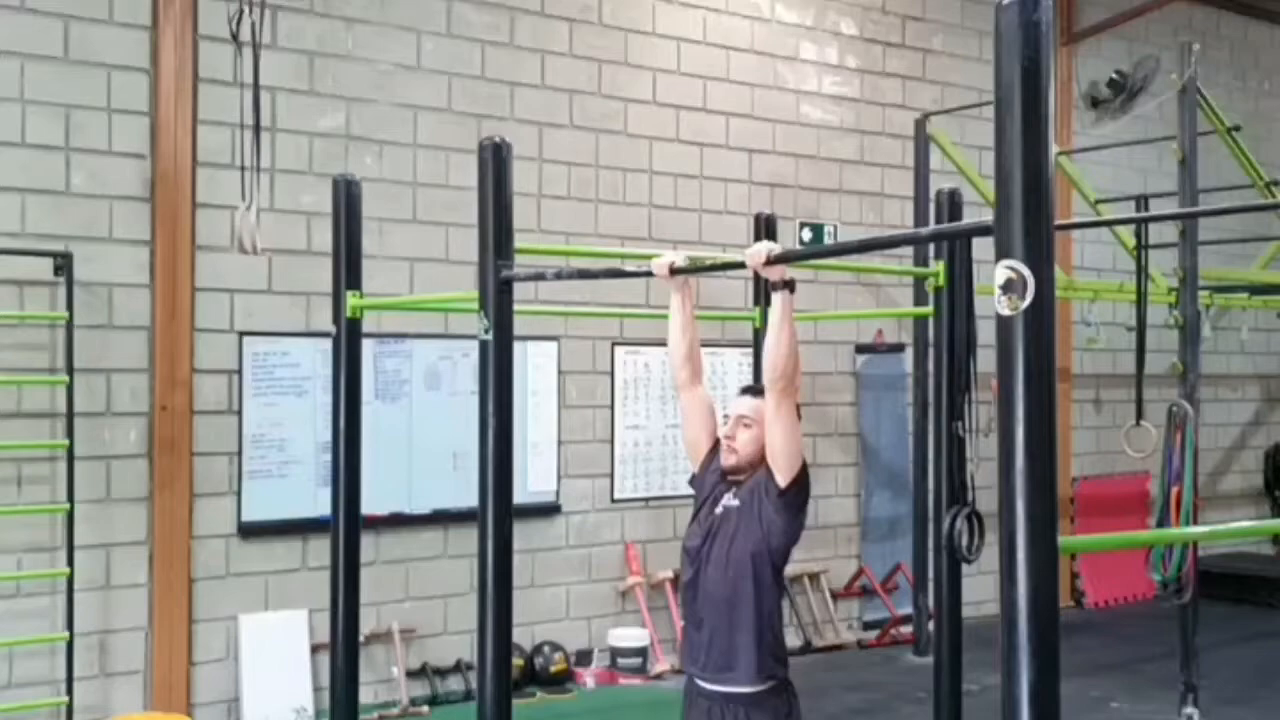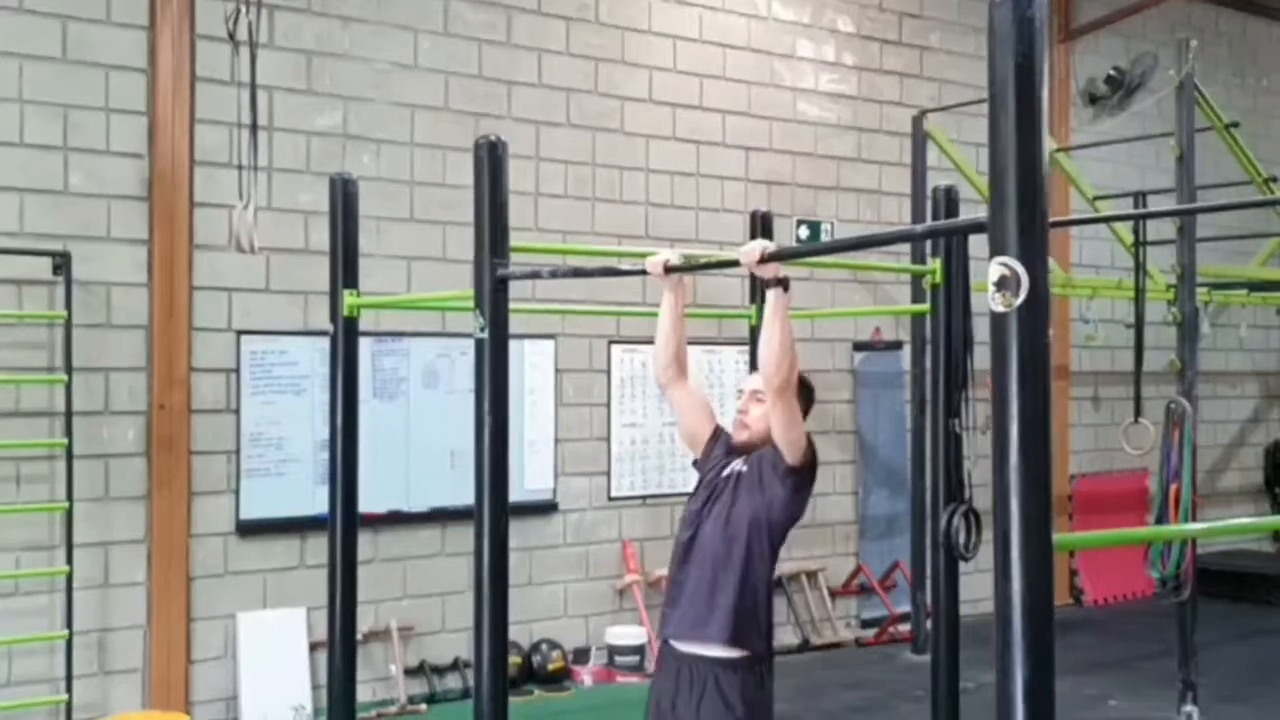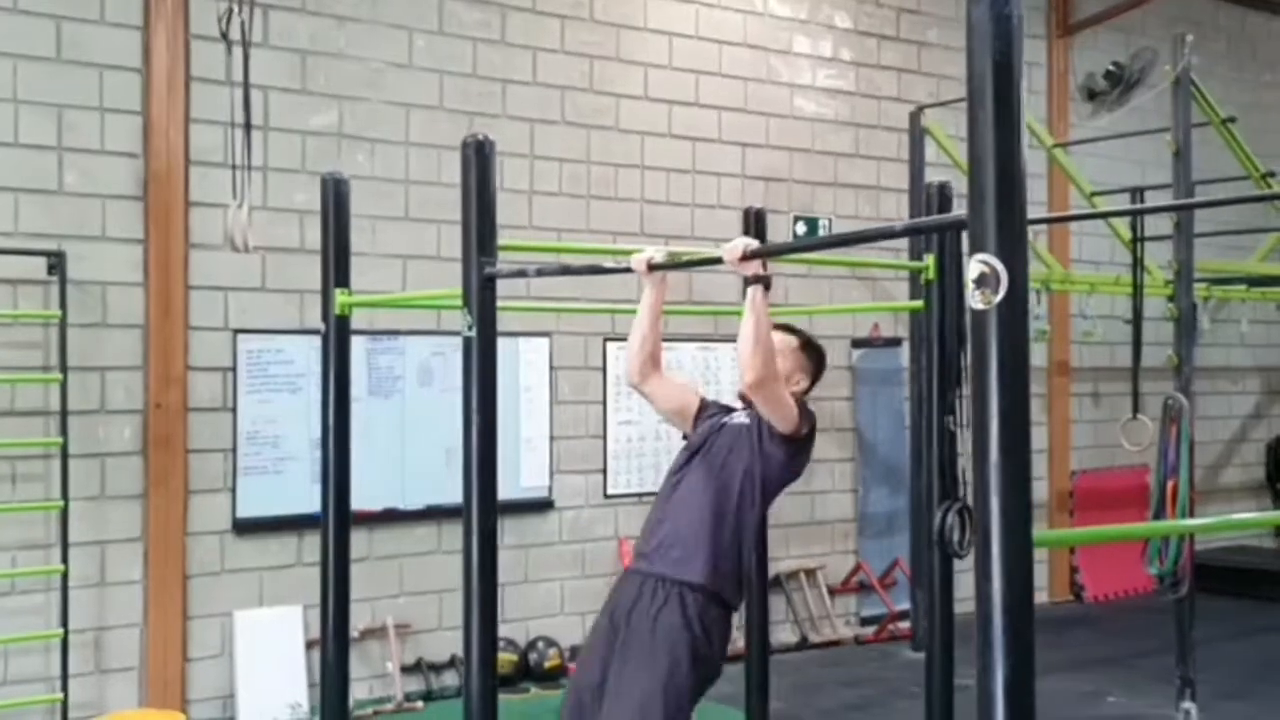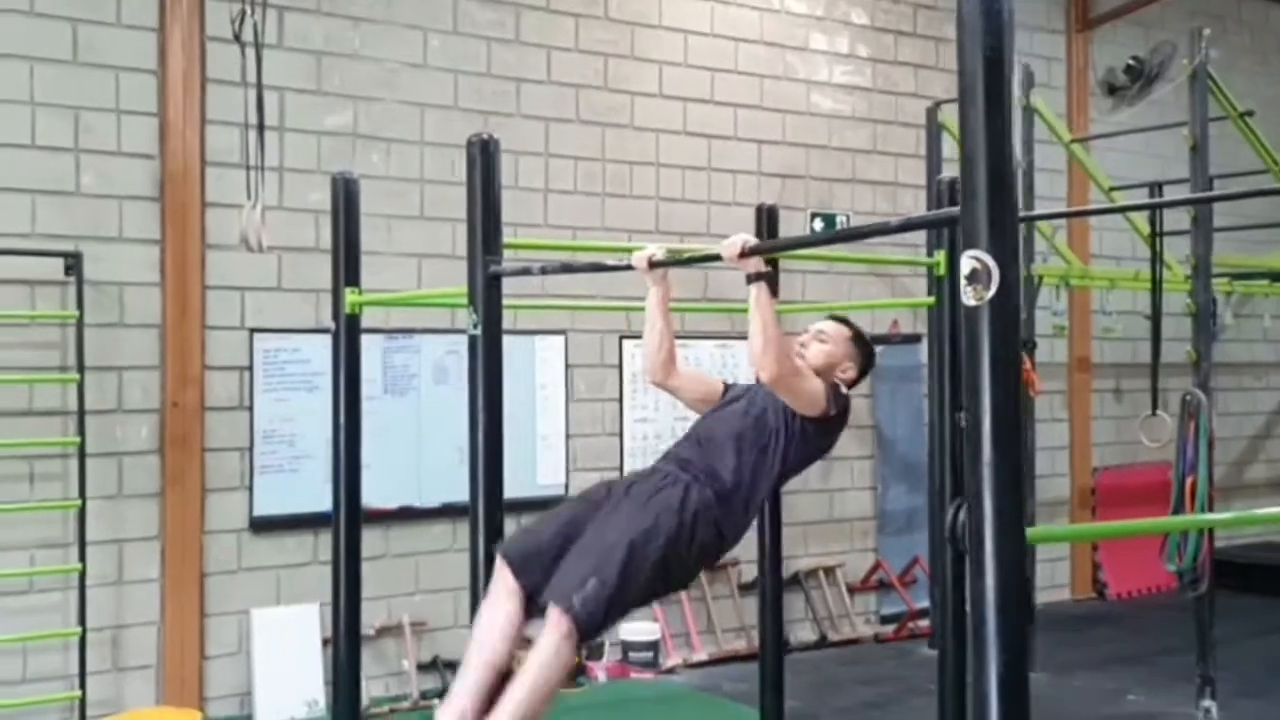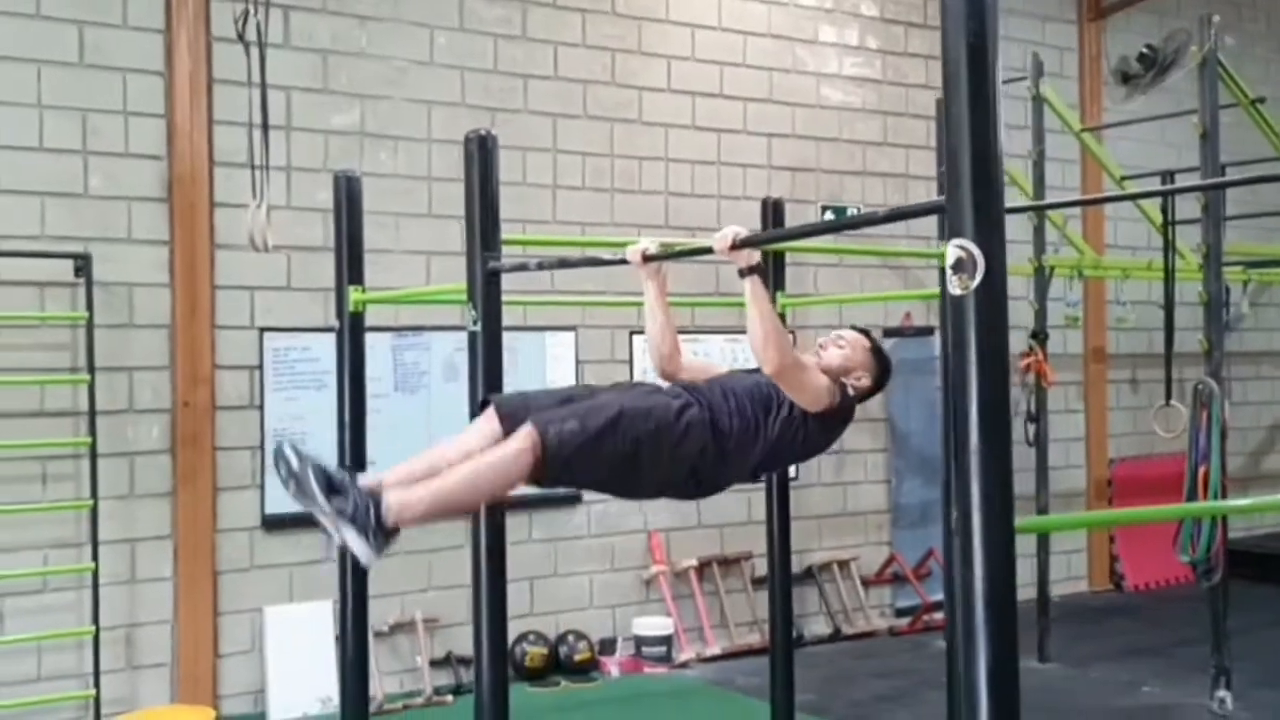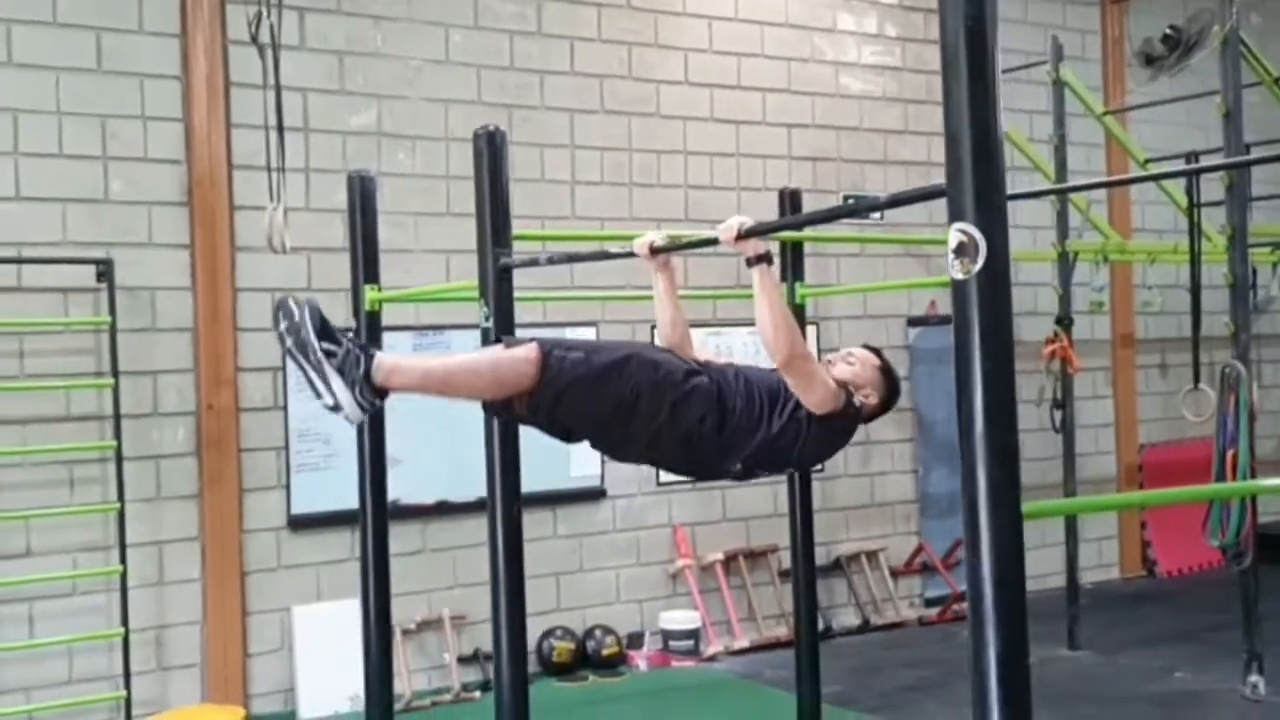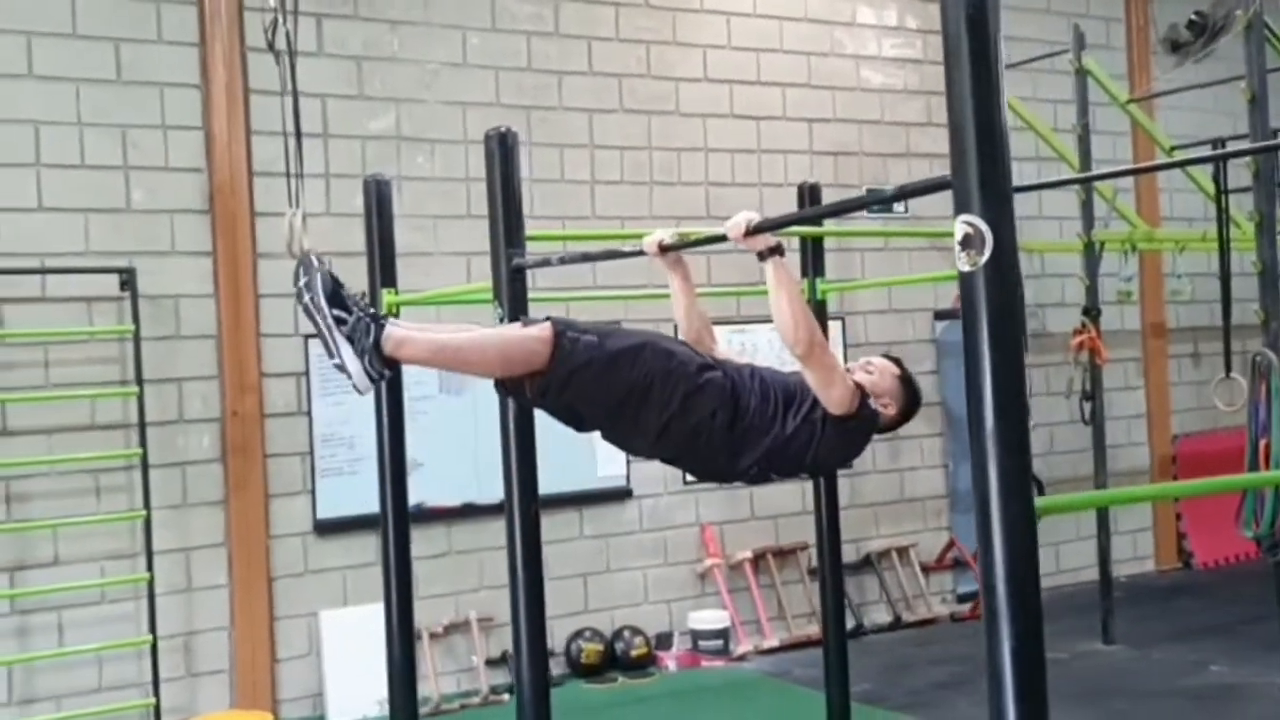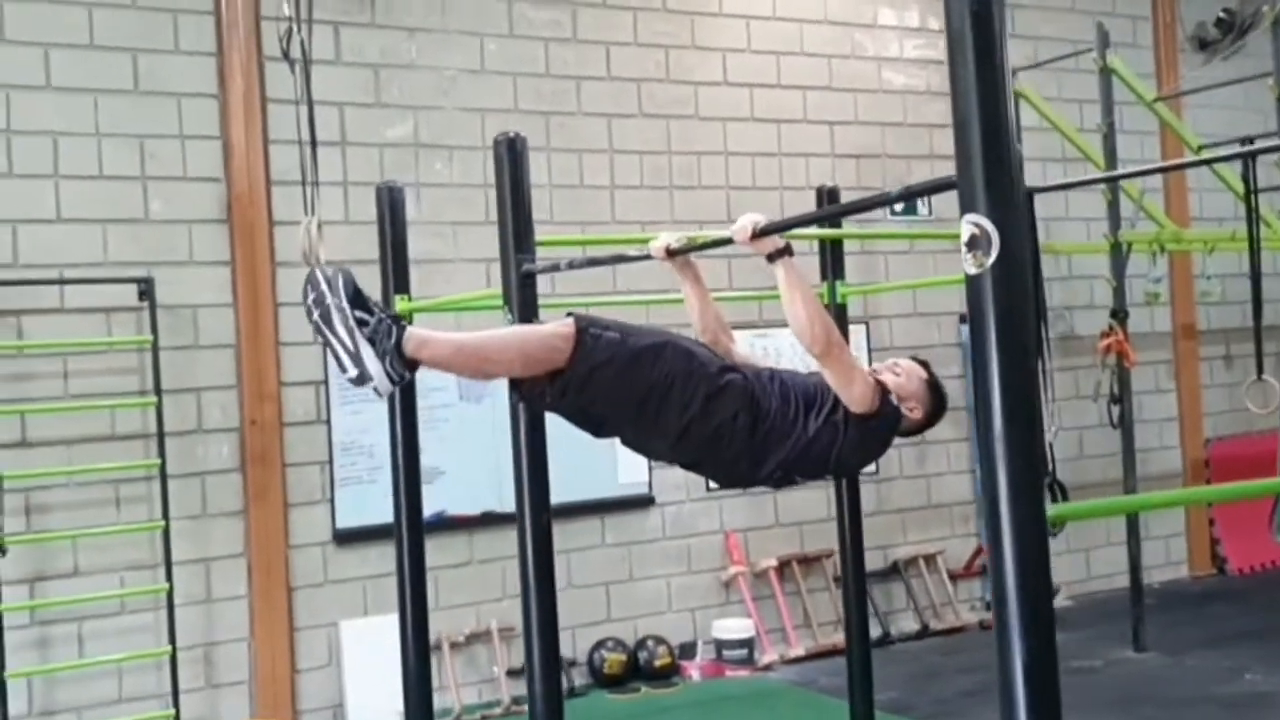
dt=0.3s
person 1, frame 1
left shoulder: (777, 495)
right shoulder: (713, 482)
left elbow: (780, 388)
right elbow: (688, 380)
left wrist: (780, 288)
right wrist: (679, 290)
person 1, frame 2
left shoulder: (785, 472)
right shoulder: (719, 459)
left elbow: (779, 383)
right elbow: (672, 377)
left wrist: (774, 286)
right wrist: (672, 290)
left hip: (730, 674)
right hip: (676, 661)
person 1, frame 3
left shoulder: (792, 427)
right shoulder: (716, 418)
left elbow: (757, 378)
right elbow: (643, 374)
left wrist: (756, 281)
right wrist: (653, 286)
left hip: (690, 597)
right hip: (641, 582)
person 1, frame 4
left shoulder: (823, 404)
right shoulder: (753, 396)
left elbow: (772, 367)
right elbow: (663, 371)
left wrist: (756, 277)
right wrist: (658, 286)
left hip: (695, 504)
right hip: (658, 485)
left knee: (565, 612)
right knee: (513, 567)
person 1, frame 5
left shoulder: (824, 409)
right shoulder: (775, 392)
left elbow: (776, 363)
right elbow: (670, 363)
left wrist: (751, 271)
right wrist: (655, 278)
left hip: (691, 436)
right hip: (670, 418)
left knee: (532, 441)
right knee: (503, 416)
left ankle: (377, 515)
right ankle: (363, 491)
person 1, frame 6
left shoulder: (831, 416)
right shoulder: (780, 395)
left elbow: (787, 353)
right elbow: (679, 349)
left wrist: (758, 260)
right wrist: (661, 270)
left hip: (693, 412)
right hip: (672, 399)
left knee: (536, 363)
right knee: (522, 363)
left ankle: (368, 374)
right ankle: (365, 368)
person 1, frame 7
left shoulder: (846, 420)
right shoulder: (791, 401)
left elbow: (807, 346)
right elbow: (702, 345)
left wrist: (770, 253)
right wrist: (676, 267)
left hip: (704, 410)
right hip: (688, 401)
left knee: (543, 343)
right knee: (531, 347)
left ankle: (377, 340)
right ankle: (374, 339)
person 1, frame 8
left shoulder: (868, 419)
right shoulder: (810, 401)
left elbow: (823, 345)
right elbow: (720, 346)
left wrist: (778, 255)
right wrist: (685, 270)
left hip: (722, 413)
right hip: (703, 406)
left knee: (565, 338)
right knee: (546, 357)
left ankle: (399, 343)
right ankle: (389, 350)
